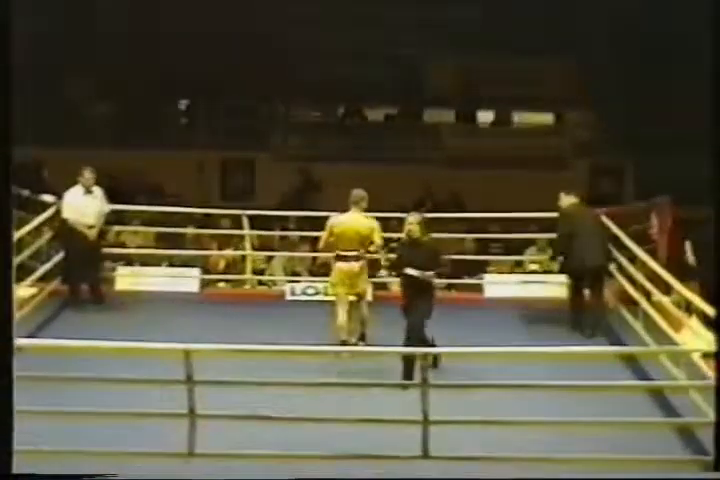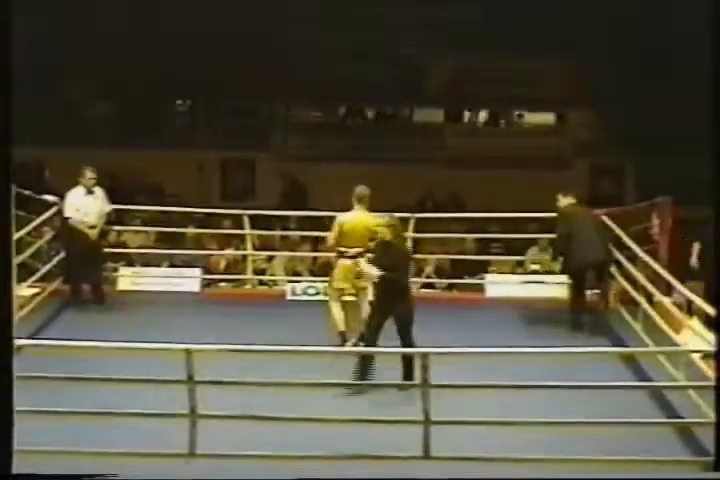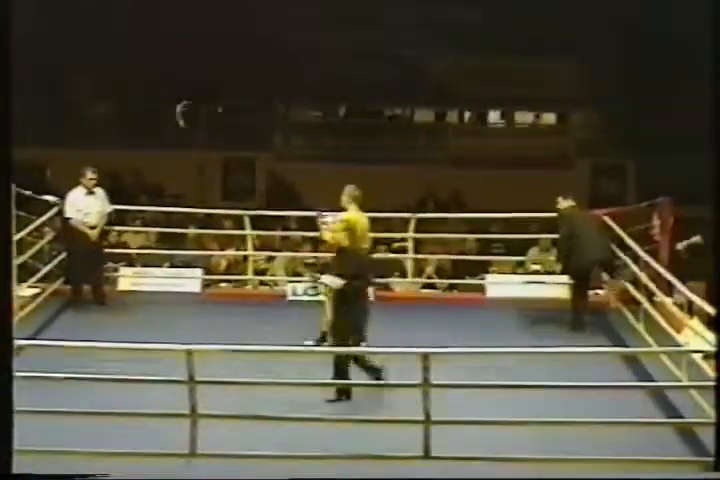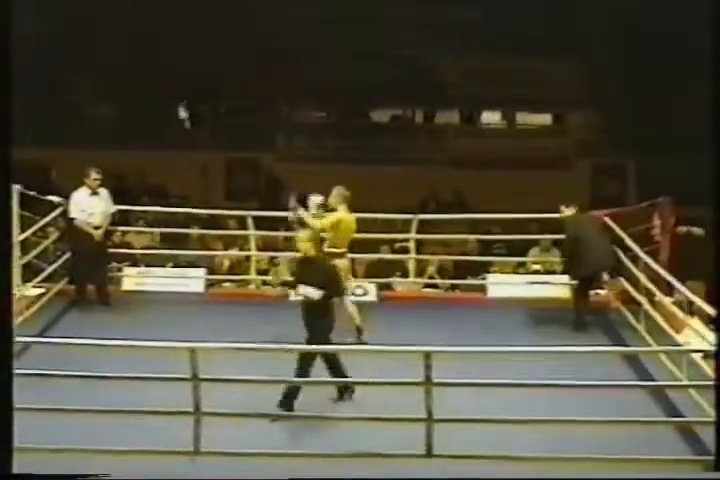
dt=0.3s
person 1, frame 1
left shoulder: (430, 247)
right shoulder: (403, 245)
left elbow: (439, 269)
right elbow: (397, 266)
left wrist: (430, 274)
left hip: (424, 295)
right hip: (408, 293)
left knee: (412, 333)
right knee: (416, 330)
left ankle: (408, 375)
right ankle: (433, 355)
person 1, frame 2
left shoulder: (401, 250)
right shoulder: (380, 246)
left elbow: (402, 277)
left wrist: (380, 275)
right wrist: (370, 270)
left hip: (401, 299)
right hip: (382, 297)
left knee: (405, 340)
right knee: (368, 338)
left ankle: (408, 378)
right ankle: (361, 380)
person 1, frame 3
left shoulder: (360, 255)
right shoulder: (338, 253)
left elbow: (367, 281)
left wrist: (343, 284)
right wrist: (327, 278)
left hip: (356, 306)
right hip: (340, 304)
right knee: (338, 348)
left ankle: (375, 372)
right ankle: (343, 390)
person 1, frame 4
left shoulder: (327, 266)
right shoulder: (302, 262)
left elbow: (339, 290)
right elbow: (297, 283)
left wrist: (321, 295)
right wrist: (284, 285)
left hip: (323, 317)
right hip: (309, 315)
left knee: (304, 360)
right knee: (328, 354)
left ankle: (286, 405)
right ankle: (345, 388)
person 2, frame 1
left shoulder: (334, 221)
right shoulder: (372, 223)
left elbow: (321, 246)
right elbow: (379, 246)
right wrist: (368, 249)
left hip: (341, 265)
right hip: (359, 264)
left knee: (341, 307)
right knee: (362, 302)
left ankle: (343, 344)
right ankle: (361, 337)
person 2, frame 2
left shoulder: (342, 218)
right shoulder: (375, 220)
left elbow: (330, 244)
left hip: (344, 262)
right hip: (361, 262)
left knee: (335, 299)
right knee: (362, 301)
left ankle: (344, 337)
person 2, frame 3
left shoulder: (343, 217)
right shoulder: (364, 219)
left elbow: (331, 240)
right elbow: (366, 245)
left wrist: (323, 228)
left hip: (341, 262)
right hip: (357, 262)
left knee: (331, 299)
right knee: (359, 300)
left ankle: (323, 337)
right ankle: (361, 338)
person 2, frame 4
left shoulder: (338, 216)
right shoulder: (349, 217)
left elbow: (317, 226)
left wrist: (302, 213)
right wrist: (313, 214)
left hip: (334, 260)
right hip: (342, 259)
right knee: (344, 298)
right ankle: (360, 332)
person 3, frame 1
left shoulder: (98, 192)
right shoulder: (70, 195)
left elbow: (103, 213)
right elbow: (69, 219)
left wrist: (96, 229)
right wrist: (86, 231)
left hip: (93, 231)
right hip: (76, 232)
left knee: (94, 263)
right knee: (75, 264)
left ankle: (96, 294)
right ankle: (74, 295)
person 3, frame 2
left shoulder: (100, 192)
right shoulder: (72, 195)
left elbow: (104, 213)
right elbow: (71, 219)
left wrist: (97, 229)
right wrist: (87, 231)
left hip: (95, 231)
right hip: (77, 232)
left knee: (96, 263)
right knee: (77, 264)
left ankle: (98, 294)
right ankle: (76, 294)
person 3, frame 3
left shoulder: (100, 193)
right shoulder: (73, 195)
left elbow: (105, 213)
right elbow: (71, 220)
left wrist: (98, 230)
right wrist: (87, 232)
left hip: (95, 231)
right hip: (78, 233)
left knee: (96, 264)
right knee: (78, 265)
left ankle: (98, 295)
right ankle: (76, 296)
person 3, frame 4
left shoulder: (105, 193)
right shoulder: (77, 196)
left elbow: (109, 214)
right elbow: (76, 220)
left wrist: (102, 230)
right wrist: (92, 232)
left hip: (100, 232)
right hip: (83, 233)
left knee: (101, 264)
right knee: (82, 265)
left ankle: (103, 295)
right ankle: (81, 295)
person 4, frame 1
left shoulder: (566, 212)
right shoulder: (593, 213)
left elbow: (563, 236)
right elbow: (603, 235)
left wrist: (558, 254)
right wrist: (606, 257)
left hip: (578, 259)
right hip: (598, 258)
left knee: (576, 291)
right knee: (597, 294)
left ankle: (578, 323)
right ankle: (592, 327)
person 4, frame 2
left shoulder: (564, 212)
right shoulder: (591, 213)
left elbow: (562, 235)
right elbow: (602, 233)
left wrist: (558, 254)
right wrist: (605, 254)
left hip: (578, 257)
right hip: (600, 255)
left knee: (578, 289)
right knee: (603, 285)
left ankle: (577, 322)
person 4, frame 3
left shoulder: (565, 214)
right shoulder: (589, 215)
left elbow: (564, 237)
right elbow: (602, 234)
left wrist: (562, 257)
right wrist: (607, 252)
left hip: (582, 257)
right hip: (602, 254)
left knee: (579, 289)
left ankle: (578, 322)
person 4, frame 4
left shoulder: (570, 221)
right shoulder: (592, 220)
left elbow: (571, 242)
left wrist: (568, 263)
left hip: (589, 262)
right hip: (608, 258)
left knee: (582, 291)
left ankle: (579, 322)
